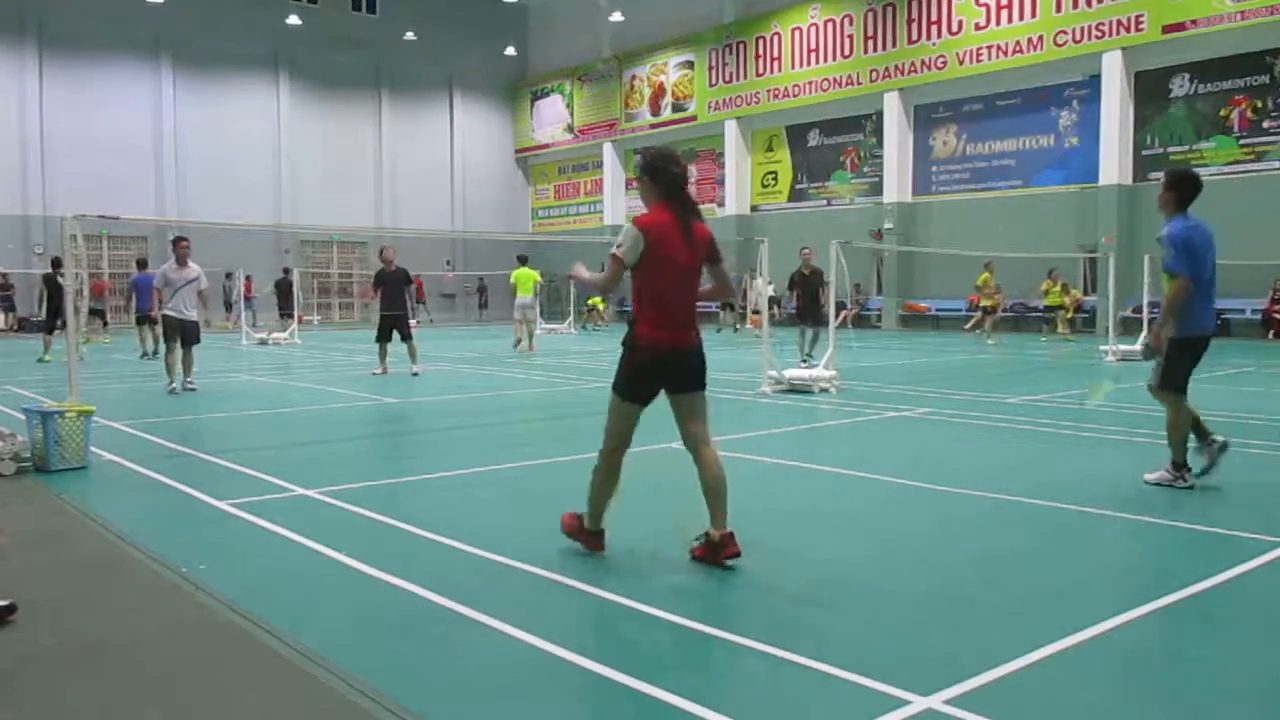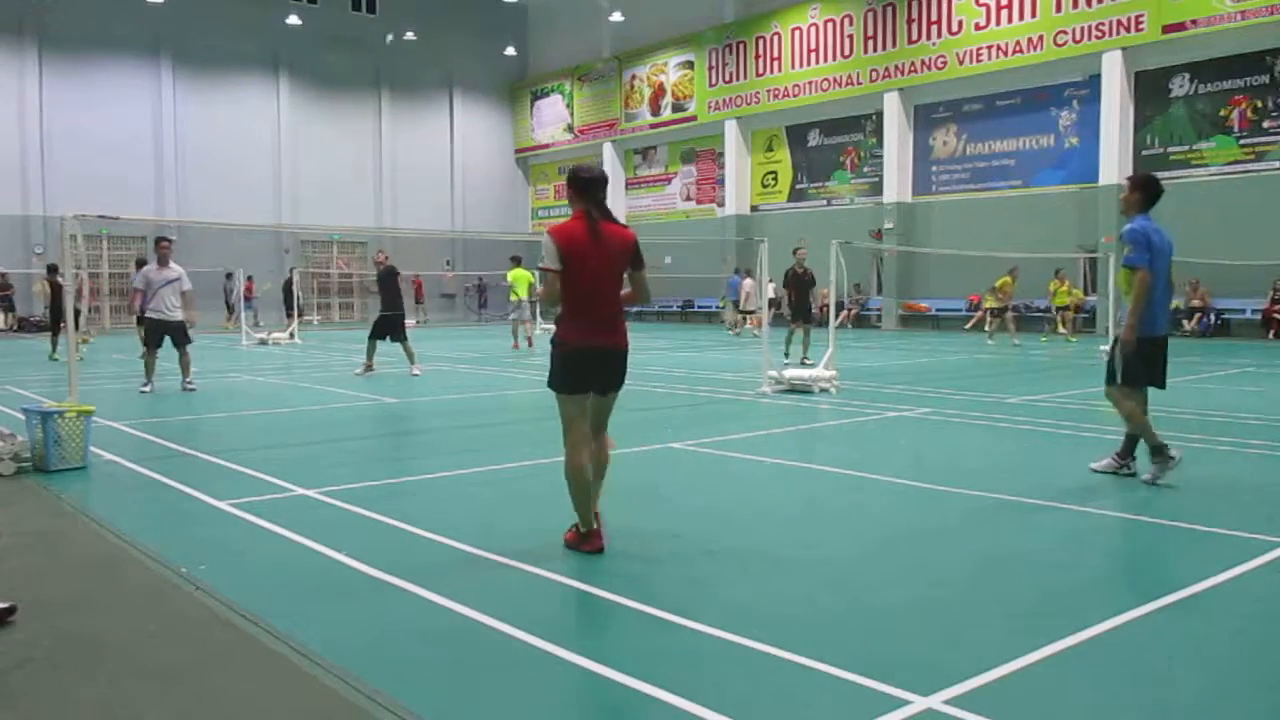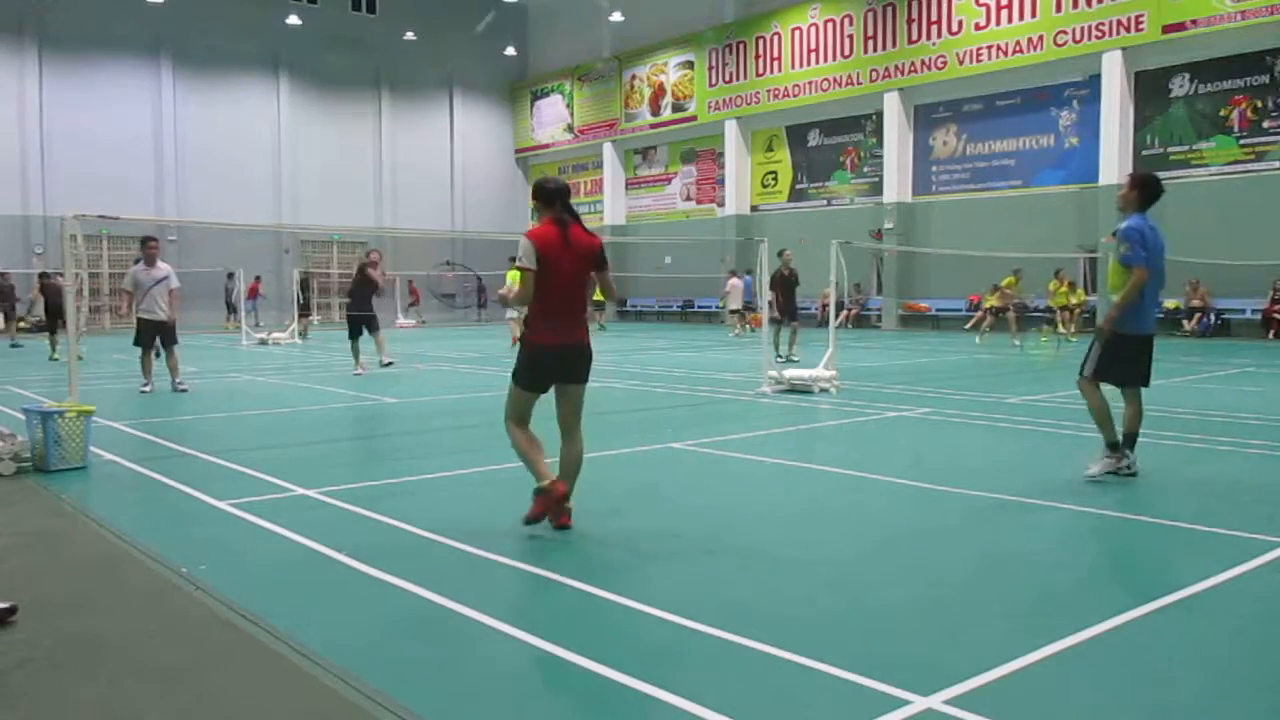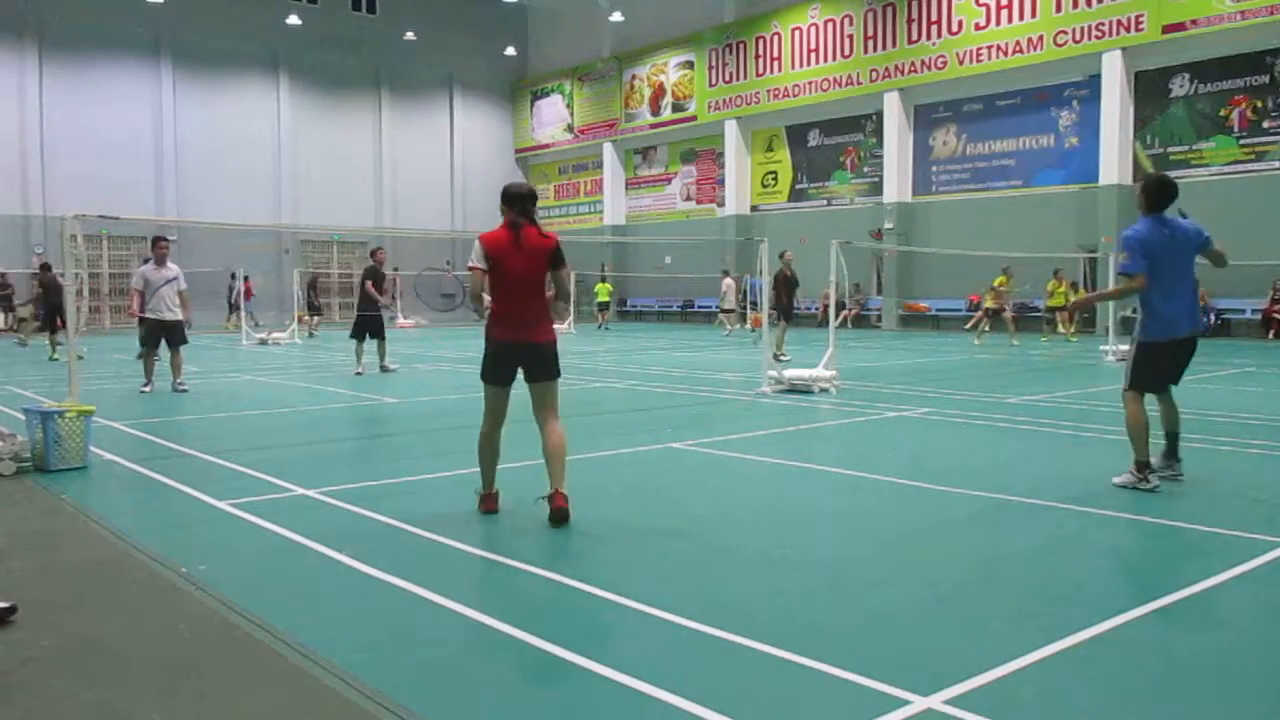
dt=0.5s
person 1, frame 1
left shoulder: (642, 227)
right shoulder: (700, 231)
left elbow: (607, 285)
right elbow: (727, 290)
left wrist: (580, 274)
left hip: (648, 348)
right hip: (688, 348)
left knee: (614, 445)
right knee: (700, 443)
left ankle: (592, 527)
right ankle: (721, 536)
person 1, frame 2
left shoulder: (558, 236)
right shoulder: (625, 237)
left elbow: (550, 298)
right elbow: (642, 295)
left wrist: (559, 294)
left hip: (573, 347)
right hip: (613, 347)
left knee: (577, 440)
right knee: (598, 433)
left ankle: (587, 529)
right ankle: (591, 509)
person 1, frame 3
left shoulder: (533, 239)
right shoulder: (591, 242)
left elbow: (526, 297)
right elbow: (611, 295)
left wrist: (507, 297)
left hip: (540, 345)
right hip: (577, 345)
left knee: (516, 421)
right knee: (571, 429)
left ankle: (549, 486)
right ankle: (561, 506)
person 1, frame 4
left shoulder: (487, 241)
right shoulder: (549, 242)
left elbow: (475, 292)
right elbow: (564, 294)
left wrist: (483, 307)
left hip: (501, 340)
right hip: (540, 339)
left knee: (492, 421)
right knee: (549, 419)
left ankle: (488, 494)
right ankle: (558, 491)
person 2, frame 1
left shoulder: (1173, 234)
right shoulder: (1201, 229)
left elbow: (1181, 285)
left wrist: (1157, 329)
left hip: (1183, 328)
right hip: (1202, 325)
left knee: (1167, 394)
right knee: (1164, 390)
left ankle: (1178, 470)
right ankle: (1208, 440)
person 2, frame 2
left shoulder: (1134, 231)
right shoulder: (1159, 233)
left elbow: (1144, 278)
right elbow: (1168, 283)
left wrist: (1130, 325)
left hip: (1138, 329)
right hip: (1157, 328)
left knee: (1116, 391)
right knee: (1135, 392)
left ankle: (1162, 452)
right ankle: (1125, 457)
person 2, frame 3
left shoulder: (1129, 228)
right shoulder: (1151, 230)
left elbow: (1140, 276)
left wrist: (1112, 313)
left hip: (1123, 325)
right hip: (1143, 325)
left knee: (1088, 381)
right knee: (1130, 390)
left ankle: (1114, 451)
right ankle: (1123, 457)
person 2, frame 4
left shoulder: (1134, 236)
right shoulder: (1188, 229)
left elbow: (1137, 284)
right elbow: (1220, 261)
left wrist: (1094, 297)
right wrist: (1203, 235)
left hip: (1156, 331)
right hip: (1188, 329)
left knee: (1132, 395)
right knee: (1162, 390)
left ankle: (1142, 471)
right ankle: (1171, 459)
